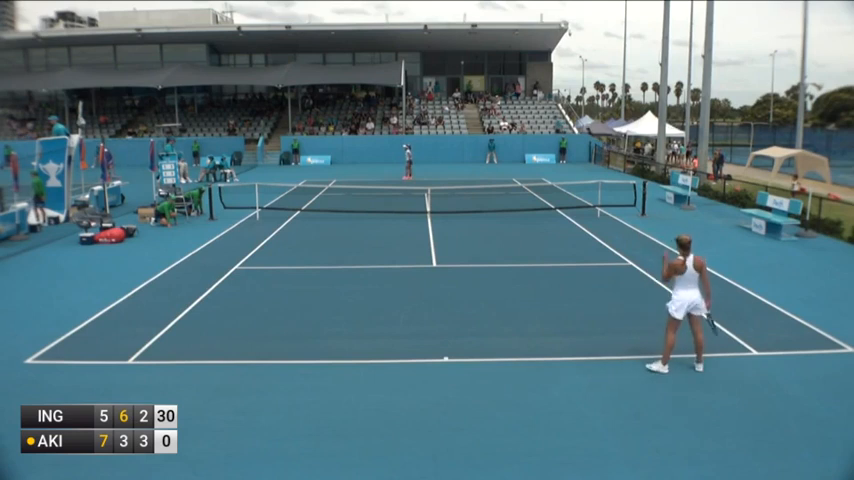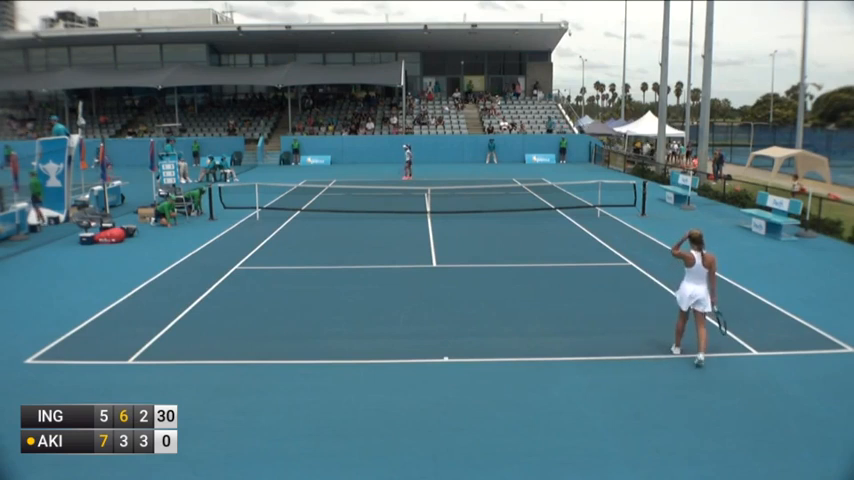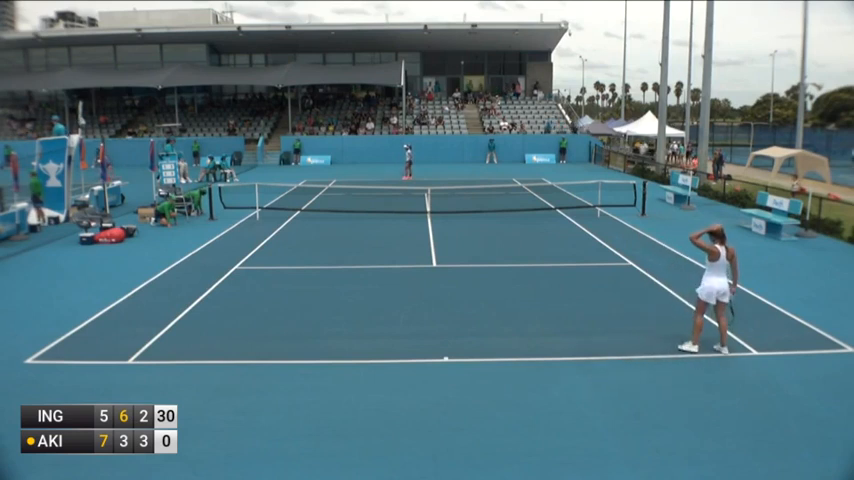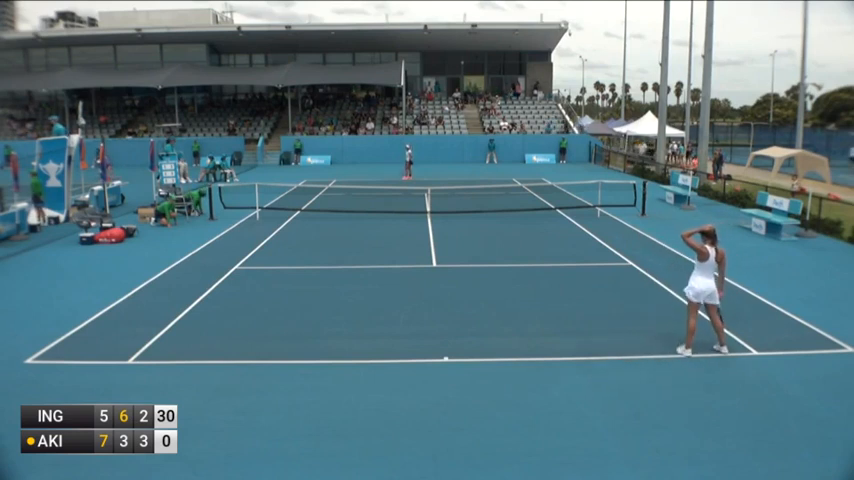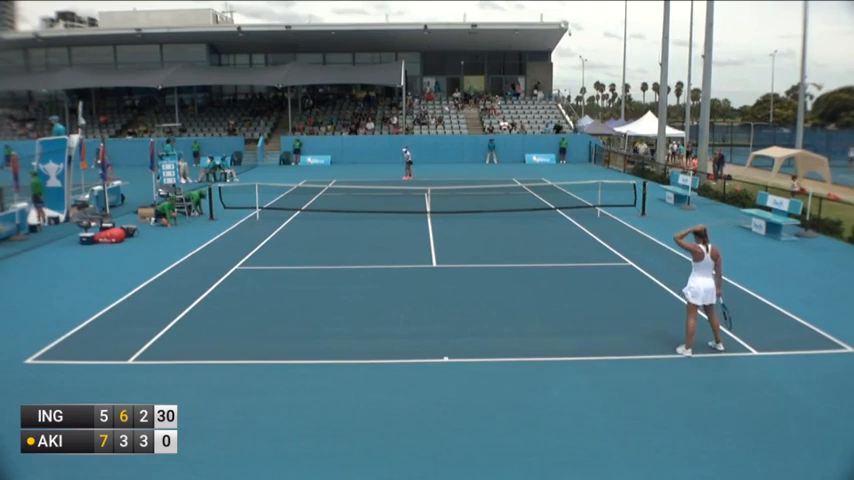
dt=0.7s
person 1, frame 1
left shoulder: (675, 263)
right shoulder: (700, 261)
left elbow: (665, 279)
right elbow: (706, 283)
left wrist: (665, 262)
right wrist: (708, 299)
left hip: (680, 299)
right hip: (695, 298)
left knee: (671, 332)
right knee: (698, 332)
left ankle: (663, 364)
right ankle: (699, 363)
person 1, frame 2
left shoulder: (687, 256)
right shoulder: (710, 258)
left elbow: (673, 251)
right elbow: (712, 279)
left wrist: (683, 238)
right wrist: (713, 296)
left hip: (687, 290)
right hip: (702, 293)
left knee: (682, 320)
right knee: (700, 325)
left ankle: (677, 347)
right ankle: (701, 353)
person 1, frame 3
left shoulder: (712, 249)
right shoulder: (731, 251)
left elbow: (692, 238)
right elbow: (735, 270)
left wrist: (707, 230)
right wrist: (734, 285)
left hip: (709, 284)
right hip: (723, 285)
left knee: (699, 314)
right knee: (721, 316)
left ankle: (694, 344)
right ankle: (723, 346)
person 1, frame 4
left shoulder: (701, 249)
right shoulder: (721, 253)
left elbow: (684, 236)
right elbow: (721, 274)
left wrist: (699, 229)
right wrist: (720, 290)
left hip: (696, 285)
right hip: (710, 286)
left knee: (692, 317)
right knee: (715, 317)
left ankle: (687, 348)
right ankle: (723, 346)
person 1, frame 5
left shoulder: (695, 249)
right shoulder: (715, 251)
left elbow: (676, 238)
right elbow: (718, 272)
left wrist: (691, 229)
right wrist: (719, 287)
left hip: (696, 286)
right hip: (709, 285)
left knee: (691, 317)
right knee: (712, 315)
left ankle: (687, 348)
right ankle: (718, 343)
